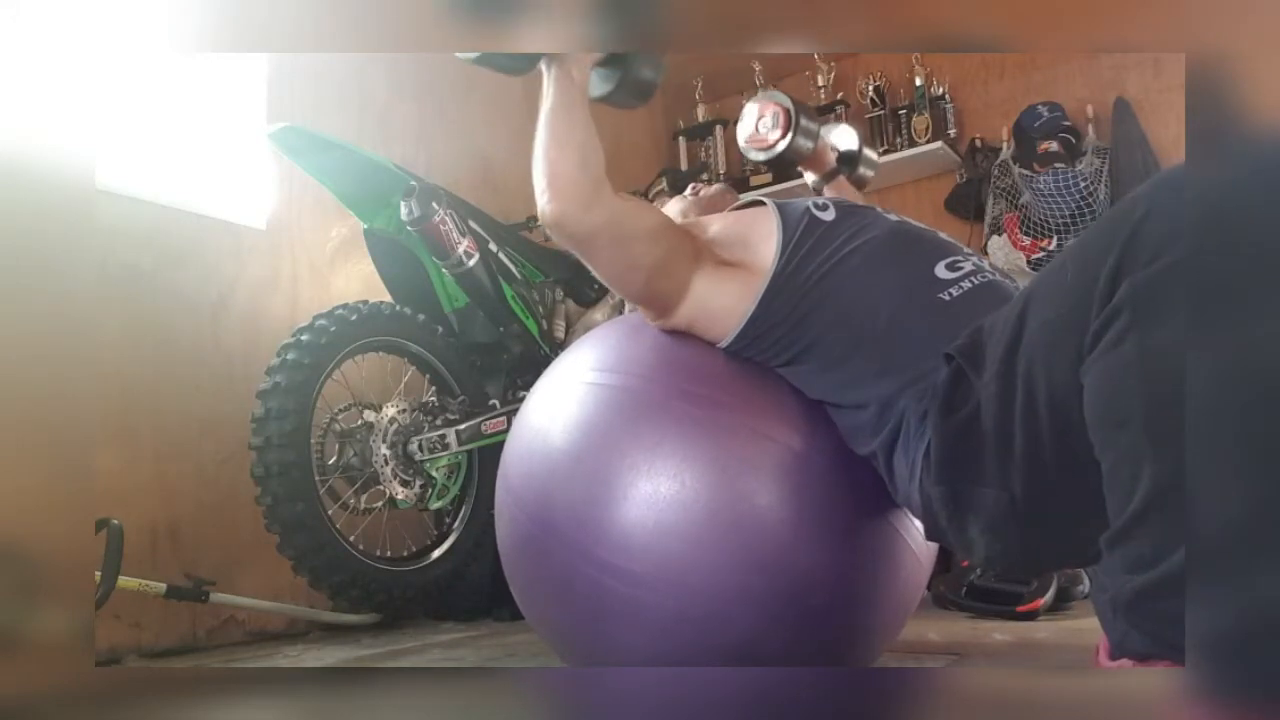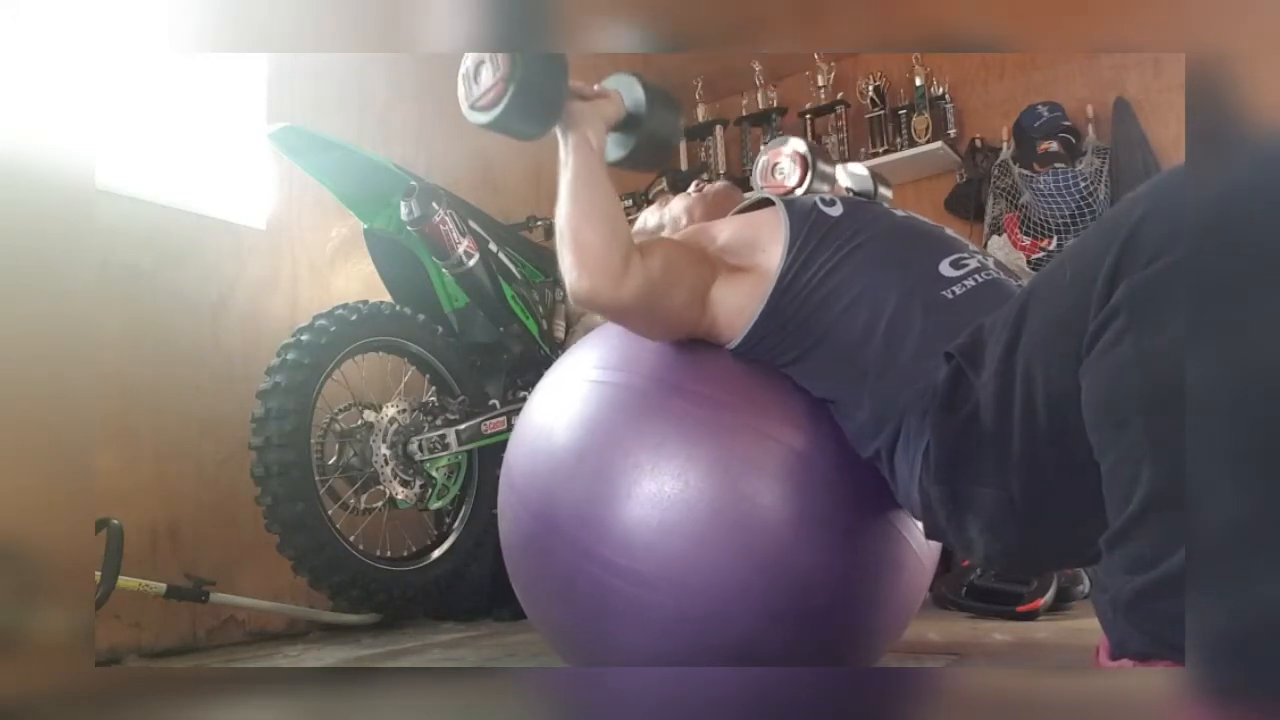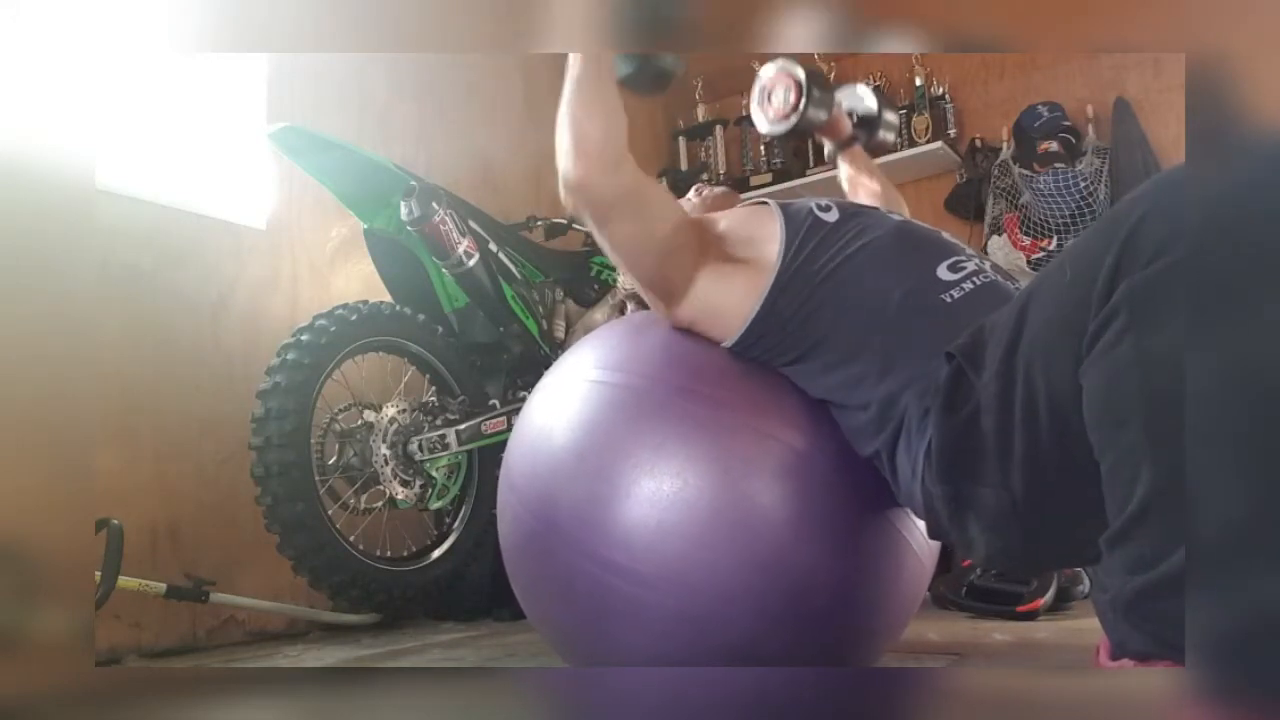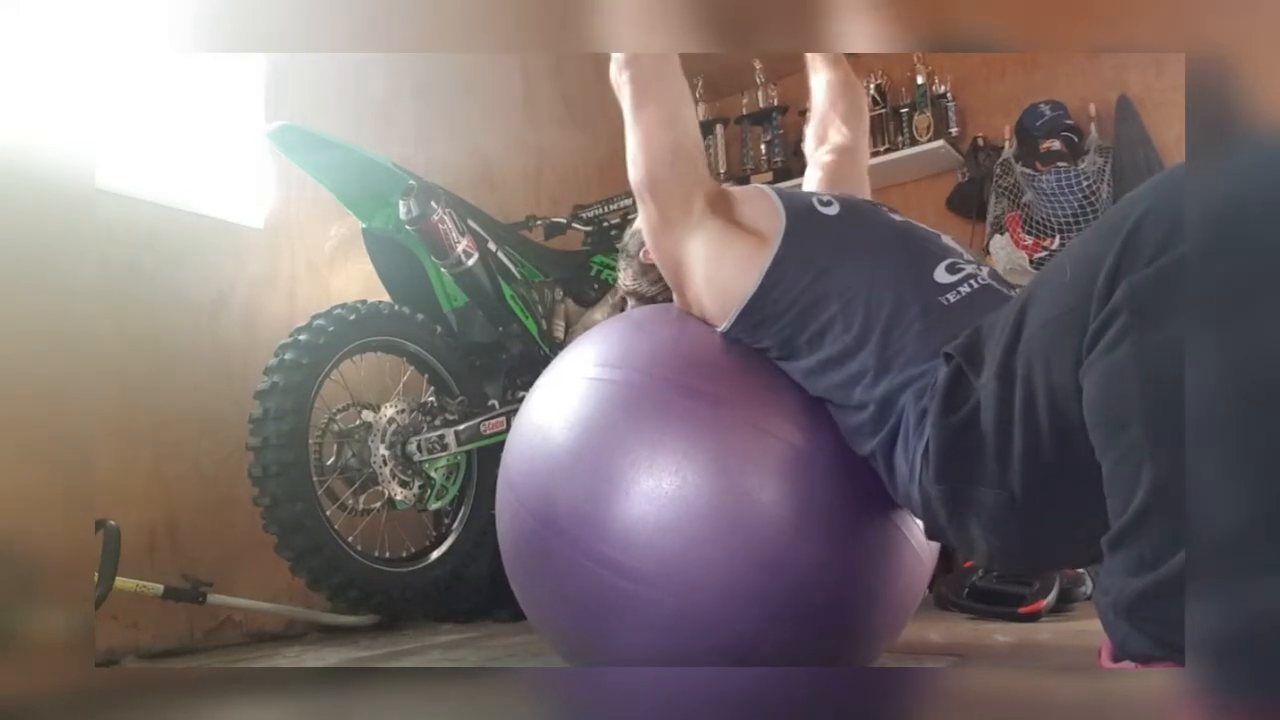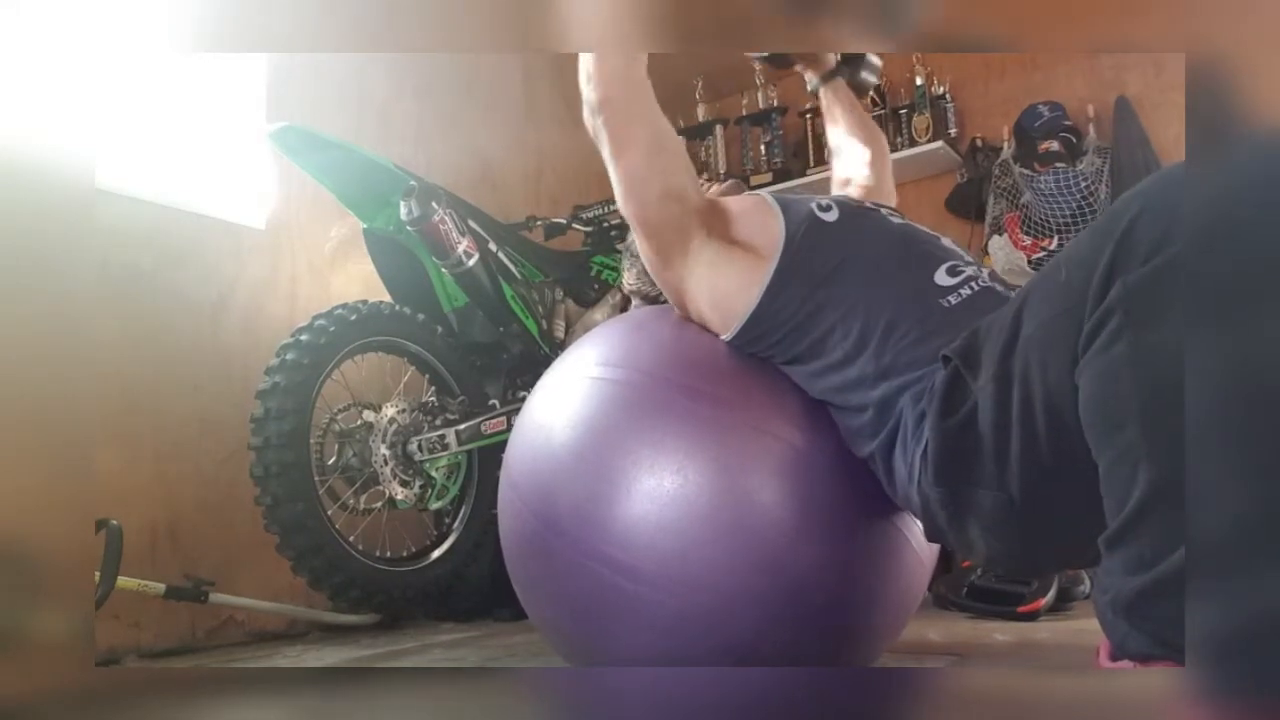
dt=0.4s
person 1, frame 1
left shoulder: (779, 225)
right shoulder: (683, 265)
right elbow: (572, 207)
left wrist: (821, 171)
right wrist: (567, 71)
right hip: (969, 424)
right knee: (1175, 215)
right ankle: (1151, 646)
person 1, frame 2
left shoulder: (777, 239)
right shoulder: (698, 265)
right elbow: (602, 278)
left wrist: (836, 204)
right wrist: (581, 131)
right hip: (982, 428)
right knee: (1177, 217)
right ankle: (1154, 644)
person 1, frame 3
left shoulder: (789, 238)
right shoulder: (690, 264)
left elbow: (880, 202)
right elbow: (593, 178)
left wrist: (842, 137)
right wrist: (590, 58)
right hip: (975, 426)
right ankle: (1153, 645)
person 1, frame 4
left shoulder: (811, 213)
right shoulder: (691, 234)
left elbow: (837, 132)
right elbow: (639, 77)
right hip: (971, 424)
right ankle: (1153, 646)
person 1, frame 5
left shoulder: (792, 231)
right shoulder: (695, 245)
left elbow: (869, 166)
right elbow: (614, 106)
left wrist: (826, 75)
right hip: (975, 431)
right ankle: (1151, 645)
